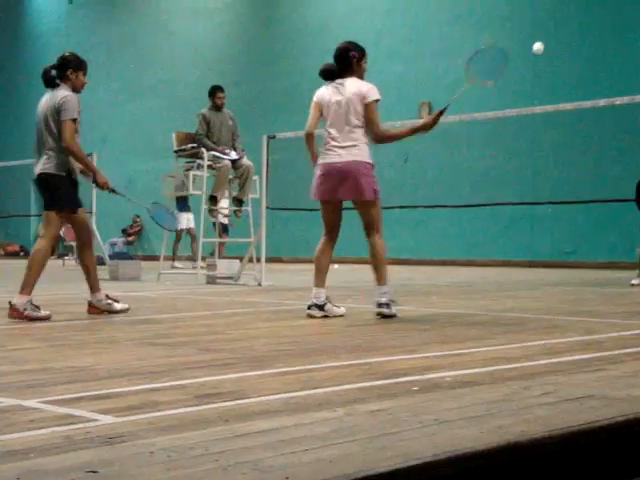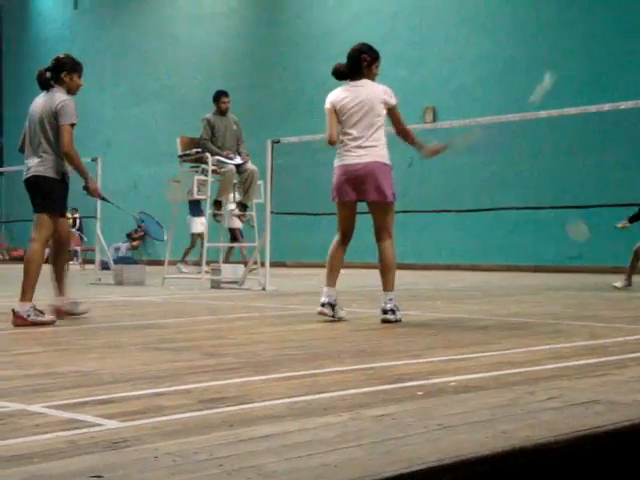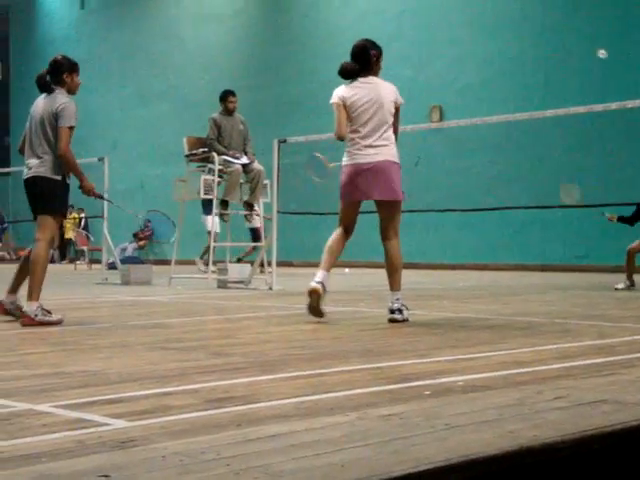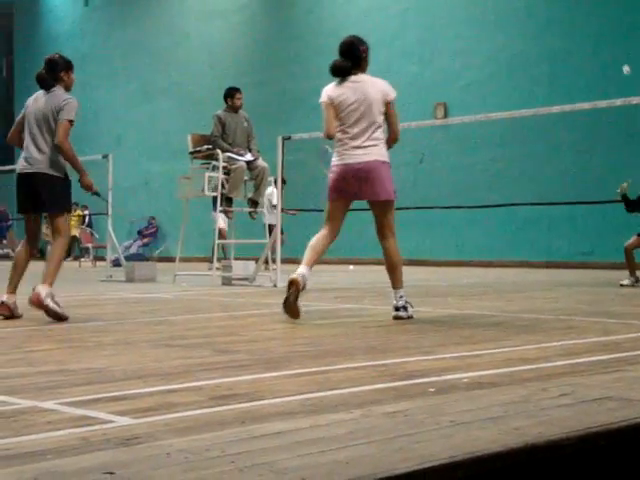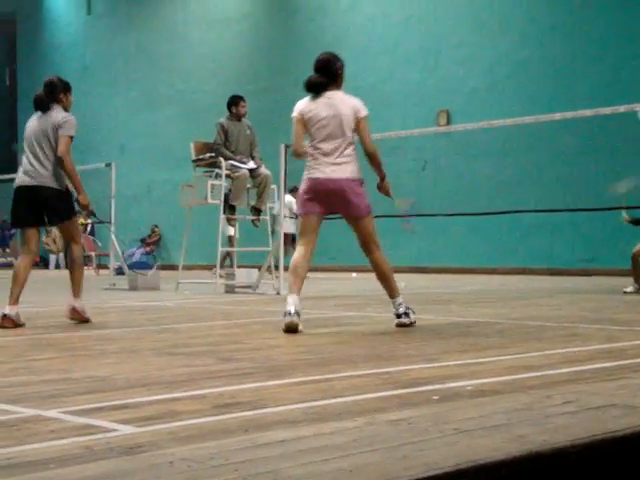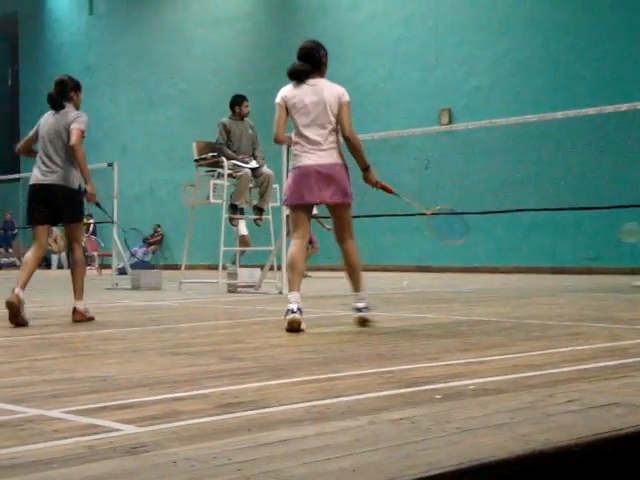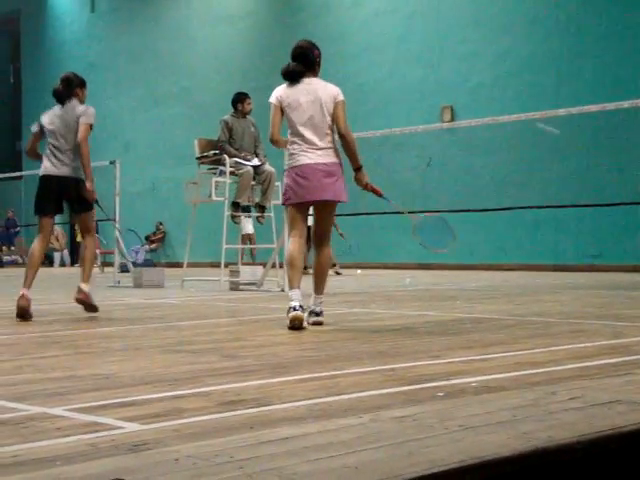
dt=0.2s
person 1, frame 1
left shoulder: (322, 92)
right shoulder: (366, 89)
left elbow: (309, 132)
right elbow: (378, 135)
left wrist: (315, 159)
right wrist: (420, 127)
left hip: (328, 166)
right hip: (357, 164)
left knee: (330, 235)
right knee: (374, 232)
left ankle: (317, 300)
right ankle: (383, 298)
person 1, frame 2
left shoulder: (334, 97)
right shoulder: (382, 92)
left elbow: (331, 138)
right elbow: (402, 130)
right wrist: (423, 148)
left hip: (345, 168)
right hip: (375, 166)
left knee: (343, 235)
right knee: (384, 237)
left ankle: (328, 299)
right ankle: (389, 304)
person 1, frame 3
left shoulder: (342, 93)
right shoulder: (391, 90)
left elbow: (341, 134)
left hip: (354, 165)
right hip: (386, 164)
left knee: (343, 230)
right knee: (390, 236)
left ankle: (319, 281)
right ankle: (396, 304)
person 1, frame 4
left shoulder: (331, 91)
right shoulder: (382, 87)
left elbow: (329, 133)
right elbow: (394, 135)
left hip: (343, 166)
right hip: (376, 165)
left knee: (329, 230)
right knee: (387, 235)
left ankle: (300, 276)
right ankle: (400, 301)
person 1, frame 5
left shoulder: (303, 106)
right shoulder: (353, 104)
left elbow: (297, 150)
right elbow: (370, 149)
right wrist: (382, 178)
left hip: (315, 183)
right hip: (347, 181)
left knee: (304, 246)
right knee: (371, 247)
left ankle: (292, 308)
right ankle: (401, 309)
person 1, frame 6
left shoulder: (287, 93)
right shoulder: (338, 91)
left elbow: (278, 137)
right elbow: (349, 135)
right wrist: (366, 169)
left hip: (302, 169)
right hip: (333, 167)
left knee: (299, 238)
right knee: (346, 237)
left ankle: (294, 306)
right ankle: (360, 302)
person 1, frame 7
left shoulder: (281, 93)
right shoulder: (332, 91)
left elbow: (274, 137)
right elbow: (344, 134)
right wrist: (358, 169)
left hip: (299, 168)
right hip: (328, 167)
left knee: (297, 237)
right knee: (323, 241)
left ankle: (295, 303)
right ankle: (317, 307)
person 2, frame 1
left shoulder: (47, 98)
right shoulder: (68, 98)
right elbow: (69, 143)
left wrist: (84, 171)
right wrist: (95, 172)
left hip: (48, 173)
right hip: (58, 175)
left knee: (85, 233)
right knee: (49, 235)
left ankle: (97, 298)
right ankle: (21, 301)
person 2, frame 2
left shoulder: (39, 100)
right shoulder: (64, 102)
left elbow: (23, 145)
right elbow: (66, 148)
right wrist: (88, 179)
left hip: (35, 174)
right hip: (49, 176)
left knee: (62, 238)
right knee: (40, 238)
left ankle: (62, 301)
right ankle: (24, 308)
person 2, frame 3
left shoulder: (40, 102)
right shoulder: (65, 104)
left elbow: (23, 147)
right elbow: (63, 150)
right wrist: (83, 179)
left hip: (33, 176)
right hip: (51, 177)
left knee: (45, 240)
right knee: (45, 240)
right ankle: (32, 308)
person 2, frame 4
left shoulder: (33, 100)
right shoulder: (67, 100)
right elbow: (61, 142)
right wrist: (83, 173)
left hip: (25, 172)
right hip: (51, 174)
left knee: (31, 239)
right knee: (61, 236)
right ankle: (43, 292)
person 2, frame 5
left shoulder: (33, 121)
right shoulder: (65, 119)
right elbow: (62, 155)
right wrist: (80, 191)
left hip: (24, 187)
right hip: (52, 187)
left knee: (28, 251)
right knee: (74, 242)
right ankle: (76, 305)
person 2, frame 6
left shoulder: (44, 118)
right shoulder: (77, 116)
left elbow: (21, 149)
right elbow: (75, 144)
right wrist: (88, 182)
left hip: (38, 184)
right hip: (65, 185)
left knee: (38, 246)
right knee: (76, 245)
left ankle: (17, 292)
right ankle: (79, 306)
person 2, frame 7
left shoulder: (48, 115)
right shoulder: (85, 111)
left elbow: (30, 150)
right elbow: (81, 140)
right wrist: (89, 178)
left hip: (48, 178)
right hip: (74, 178)
left knee: (42, 236)
right knee: (89, 234)
left ankle: (25, 294)
right ankle: (84, 288)
person 3, frame 1
left shoulder: (229, 114)
right shoulder: (204, 114)
left elbow: (236, 136)
right elbow: (200, 137)
left wrist: (239, 149)
right wrist: (216, 148)
left hip: (230, 152)
right hip: (213, 153)
left knee: (248, 165)
right knee: (226, 164)
left ankle: (239, 198)
right ankle: (214, 197)
person 3, frame 2
left shoulder: (234, 119)
right shoulder: (209, 119)
left elbow: (241, 141)
right elbow: (204, 142)
left wrist: (243, 154)
right wrist: (221, 153)
left hip: (235, 157)
right hip: (217, 157)
left knee: (253, 170)
right knee: (230, 169)
left ankle: (244, 203)
right ankle: (218, 202)
person 3, frame 3
left shoulder: (240, 119)
right shoulder: (215, 119)
left elbow: (247, 140)
right elbow: (211, 142)
left wrist: (249, 154)
right wrist: (227, 153)
left hip: (242, 157)
right hip: (223, 157)
left knee: (259, 170)
right knee: (236, 169)
left ankle: (250, 203)
right ankle: (225, 201)
person 3, frame 4
left shoulder: (244, 116)
right shoulder: (220, 116)
left elbow: (251, 137)
right elbow: (215, 139)
left wrist: (254, 150)
right wrist: (231, 150)
left hip: (246, 154)
right hip: (228, 154)
left knee: (263, 167)
right knee: (241, 166)
left ankle: (255, 200)
right ankle: (229, 198)
person 3, frame 5
left shoulder: (247, 124)
right shoulder: (223, 124)
left elbow: (254, 145)
right elbow: (218, 147)
left wrist: (257, 158)
right wrist: (234, 158)
left hip: (248, 162)
right hip: (231, 162)
left knee: (266, 174)
right knee: (243, 173)
left ankle: (258, 208)
right ankle: (232, 206)
person 3, frame 6
left shoulder: (249, 124)
right shoulder: (225, 123)
left elbow: (256, 145)
right elbow: (220, 147)
left wrist: (259, 158)
right wrist: (237, 157)
left hip: (250, 161)
right hip: (233, 161)
left knee: (268, 174)
right knee: (246, 173)
left ankle: (260, 207)
right ankle: (235, 206)
person 3, frame 7
left shoulder: (251, 121)
right shoulder: (227, 121)
left elbow: (258, 142)
right elbow: (223, 144)
left wrist: (260, 155)
right wrist: (239, 155)
left hip: (252, 159)
right hip: (235, 159)
left knee: (270, 171)
right knee: (248, 171)
left ankle: (262, 205)
right ankle: (237, 204)
